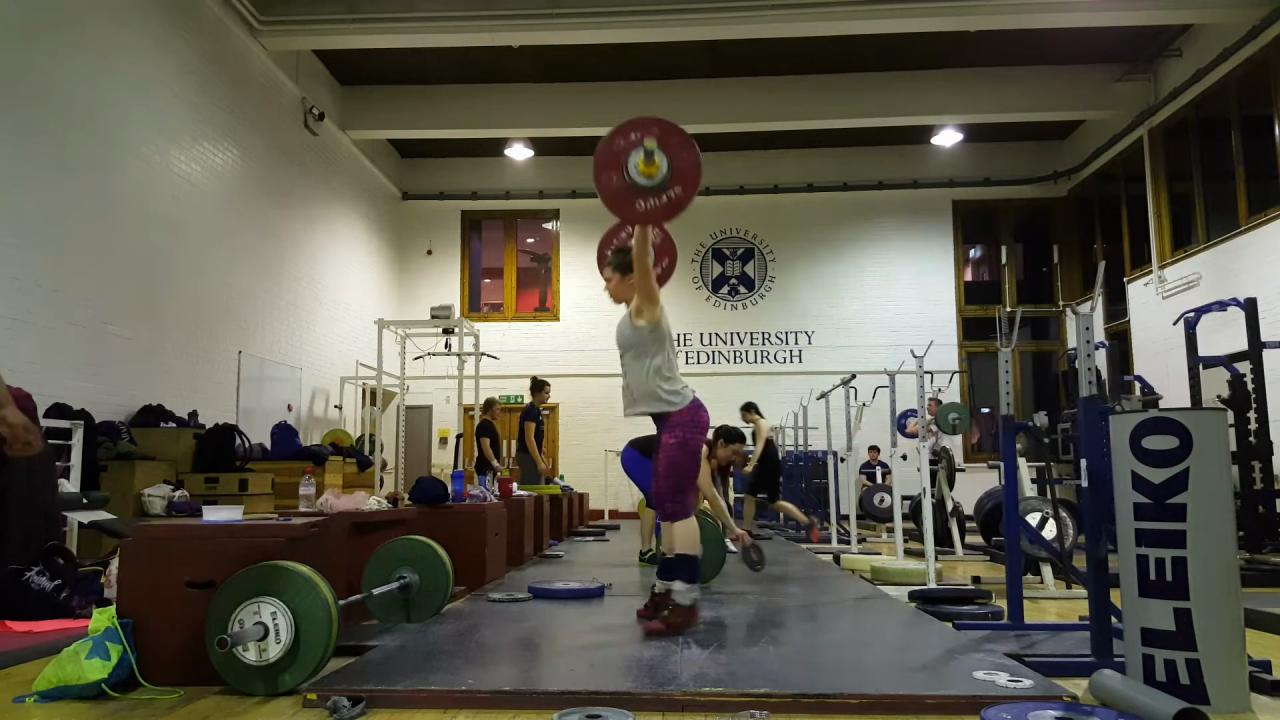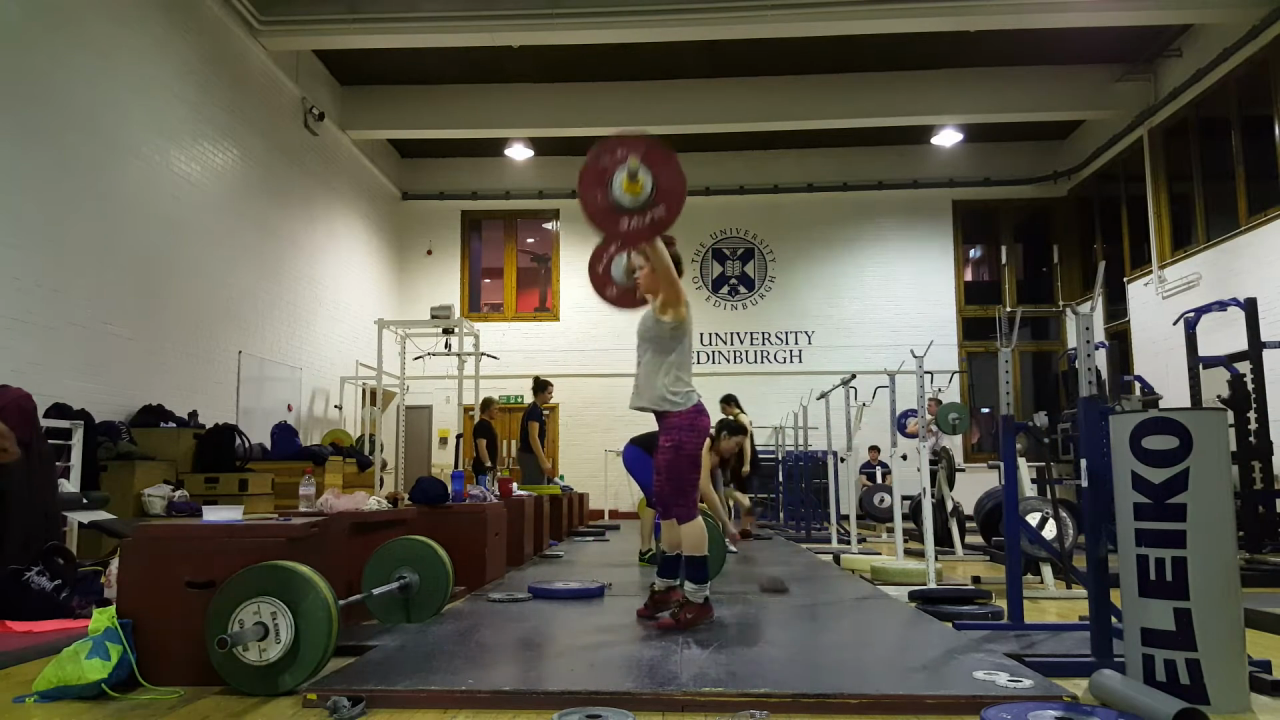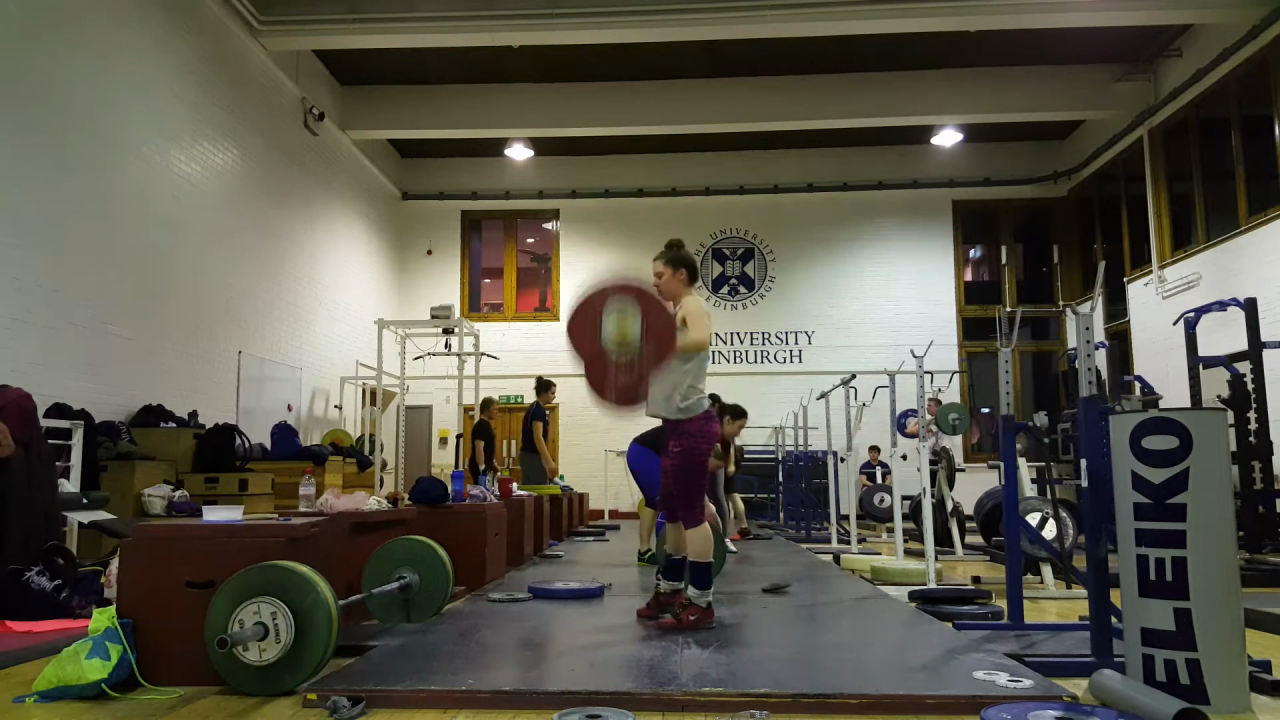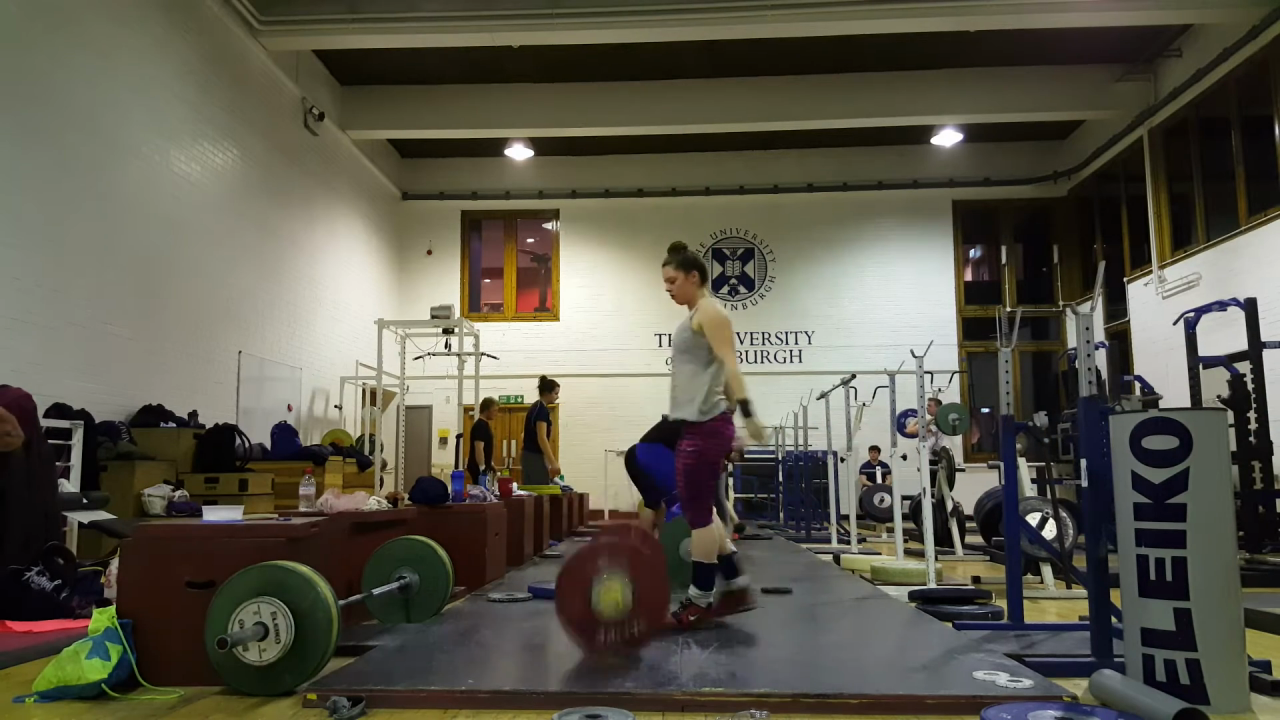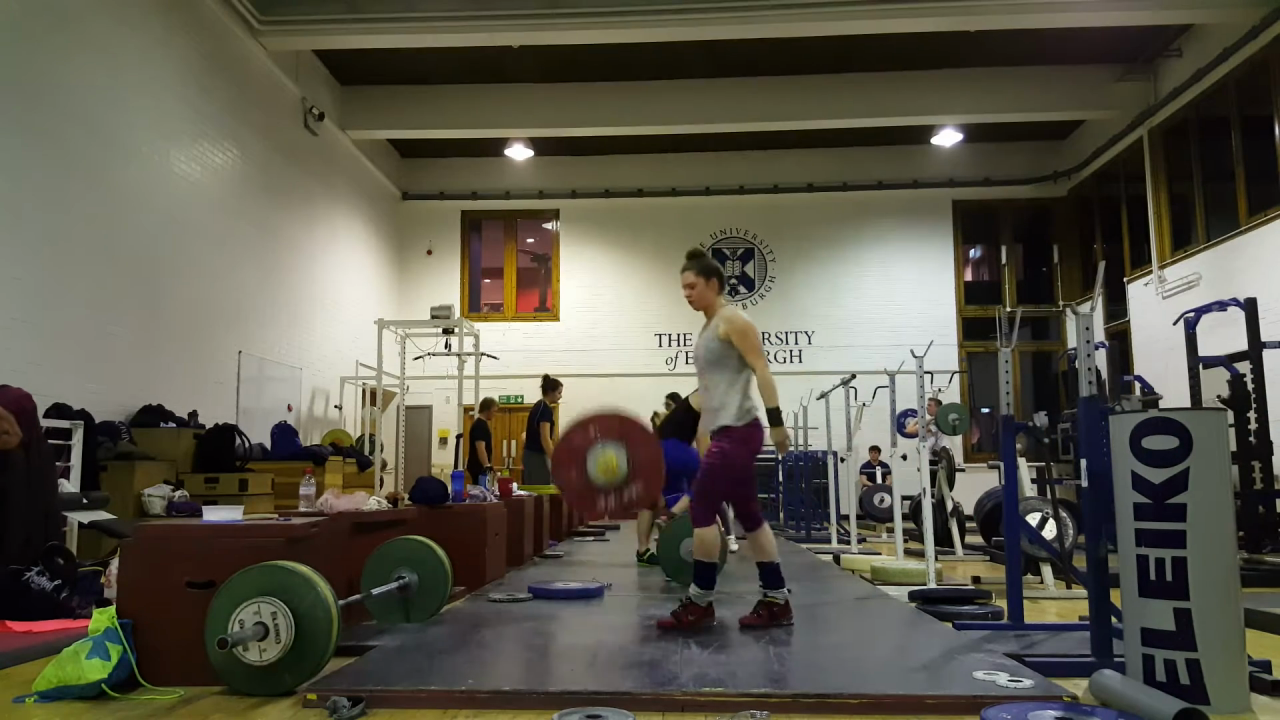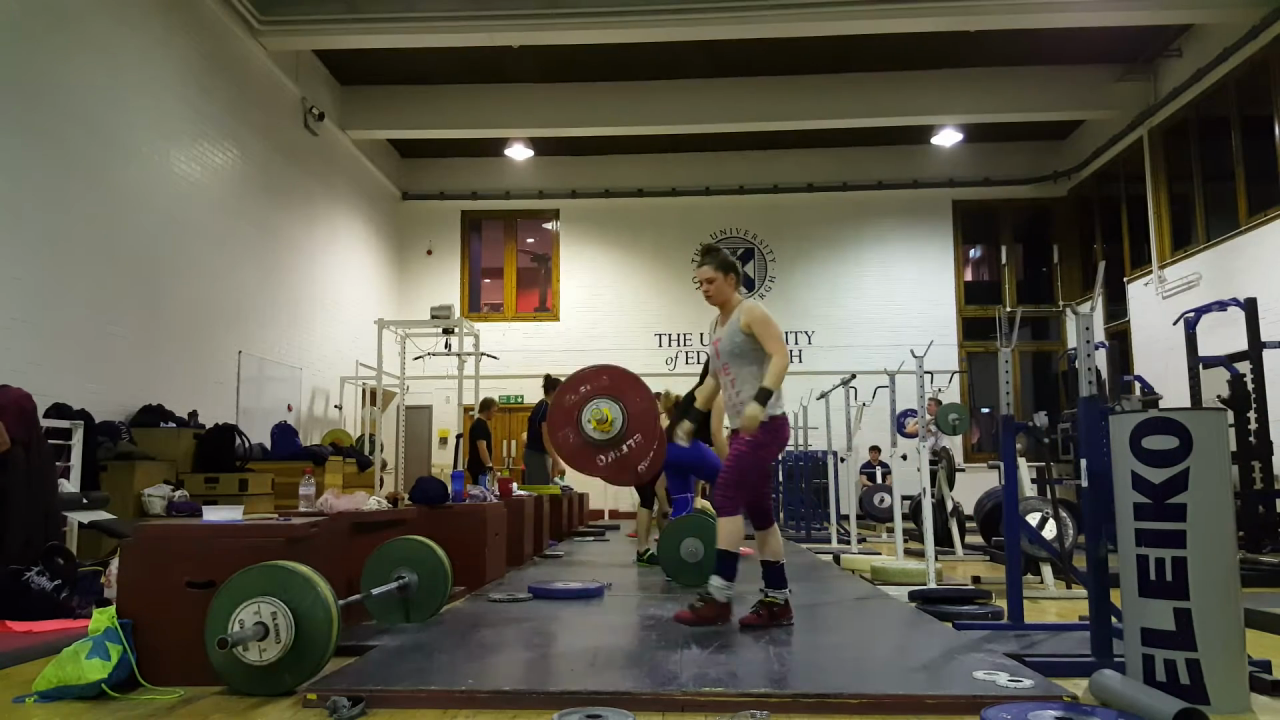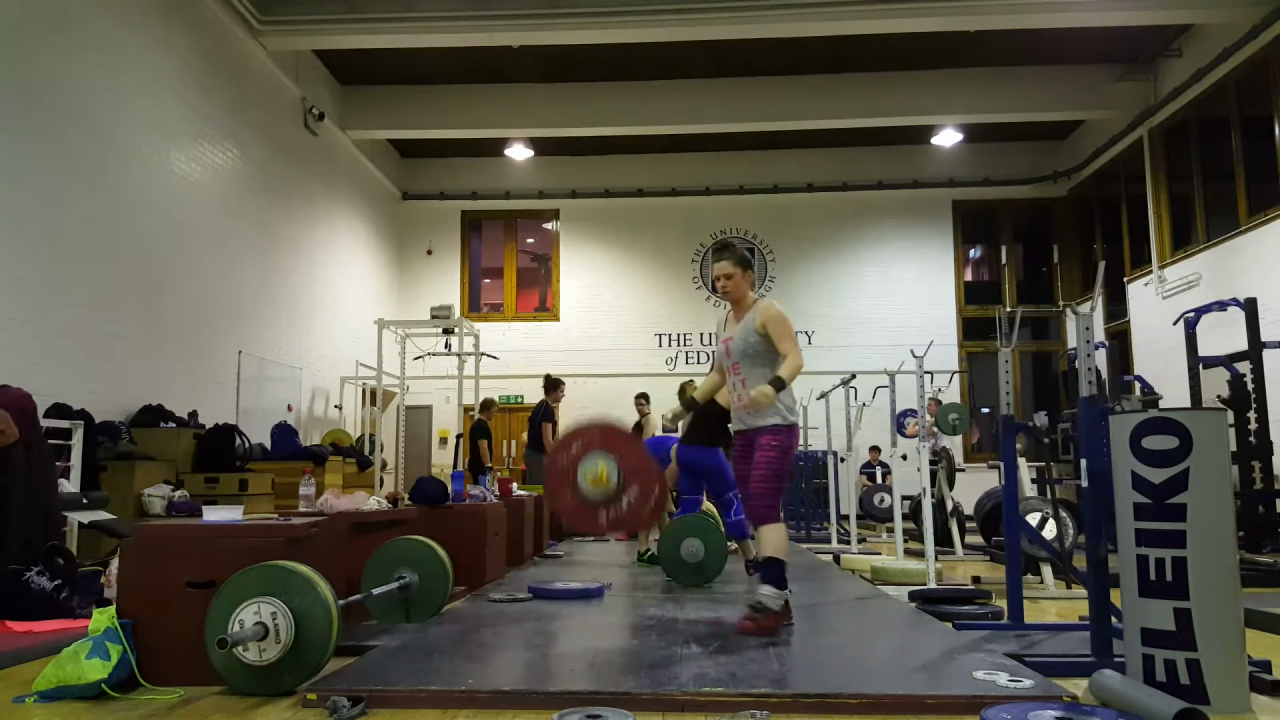
dt=0.2s
person 1, frame 1
left shoulder: (647, 306)
right shoulder: (636, 310)
left elbow: (643, 261)
right elbow: (636, 266)
left wrist: (642, 221)
right wrist: (630, 237)
left hip: (682, 416)
right hip: (671, 417)
left knee: (677, 505)
right knee: (665, 504)
left ankle: (684, 603)
right ankle: (666, 590)
person 1, frame 2
left shoulder: (673, 300)
right shoulder: (659, 305)
left elbow: (665, 264)
left hip: (682, 416)
right hip: (673, 417)
left knee: (682, 505)
right knee: (667, 504)
left ankle: (697, 600)
right ankle: (666, 589)
person 1, frame 3
left shoulder: (693, 306)
right shoulder: (680, 309)
left elbow: (701, 339)
left hip: (691, 422)
right hip: (681, 422)
left knee: (689, 511)
right knee: (673, 509)
left ankle: (699, 604)
right ankle: (669, 592)
person 1, frame 4
left shoulder: (709, 311)
right shoulder: (697, 314)
left elbow: (729, 363)
left wrist: (746, 414)
left hip: (704, 424)
right hip: (700, 425)
left knee: (697, 512)
right knee: (698, 511)
left ankle: (699, 602)
right ankle: (735, 586)
person 1, frame 5
left shoulder: (732, 319)
right shoulder: (710, 326)
left elbow: (761, 370)
left wrist: (776, 421)
left hip: (737, 430)
right hip: (726, 431)
left knee: (702, 510)
right knee: (746, 514)
left ankle: (699, 603)
right ankle: (777, 601)
person 1, frame 6
left shoulder: (751, 312)
right shoulder: (718, 324)
left elbow: (780, 356)
right elbow: (715, 378)
left wrist: (760, 400)
right wrist: (690, 418)
left hip: (765, 424)
right hip: (741, 427)
left knee: (727, 502)
right knee: (758, 512)
left ankle: (718, 597)
right ankle: (777, 601)
person 1, frame 7
left shoulder: (767, 313)
right shoulder: (726, 324)
left elbow: (794, 358)
right elbow: (718, 375)
left wrist: (773, 386)
right wrist: (683, 408)
left hip: (774, 426)
right hip: (745, 429)
left knee: (764, 512)
right knee: (758, 515)
left ankle: (767, 604)
right ankle: (777, 599)
